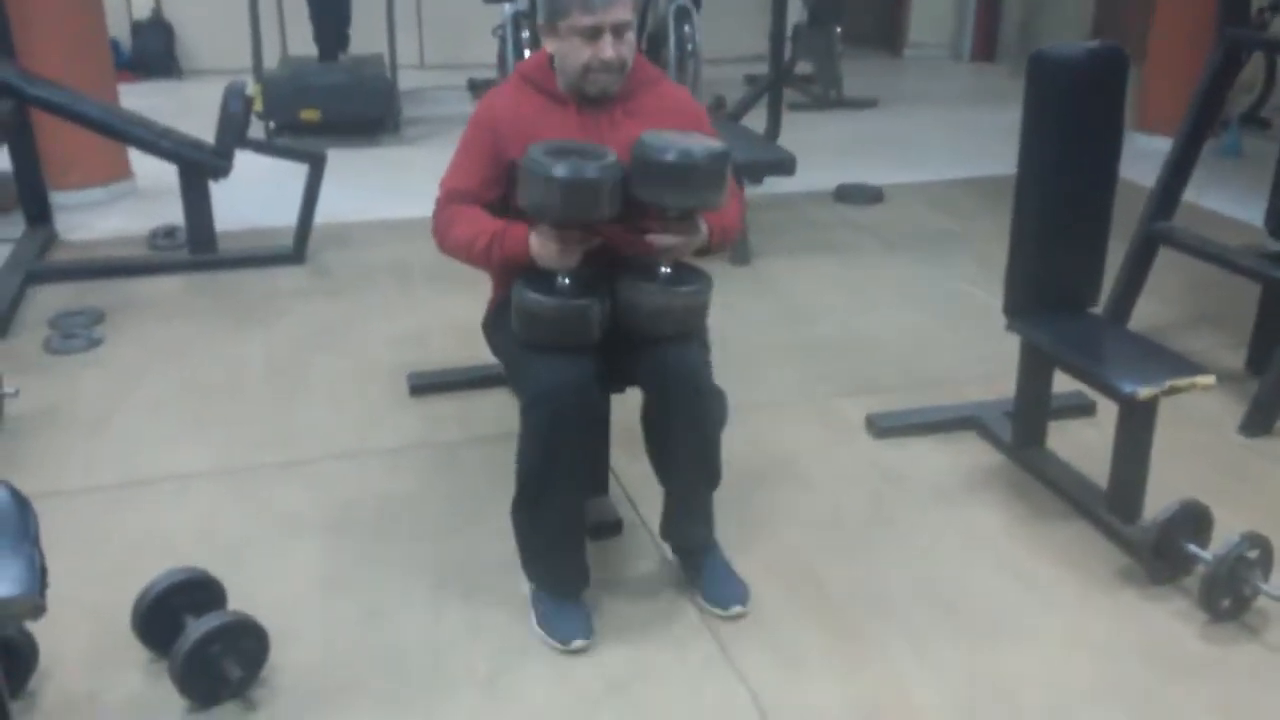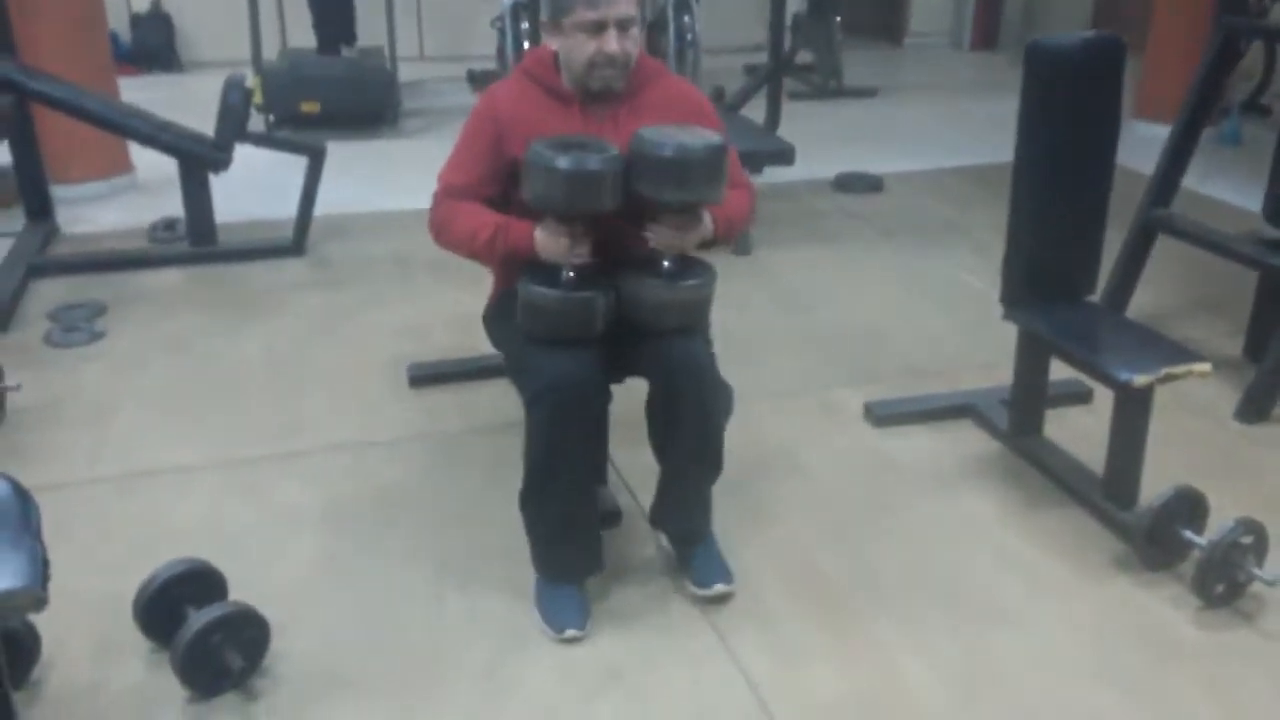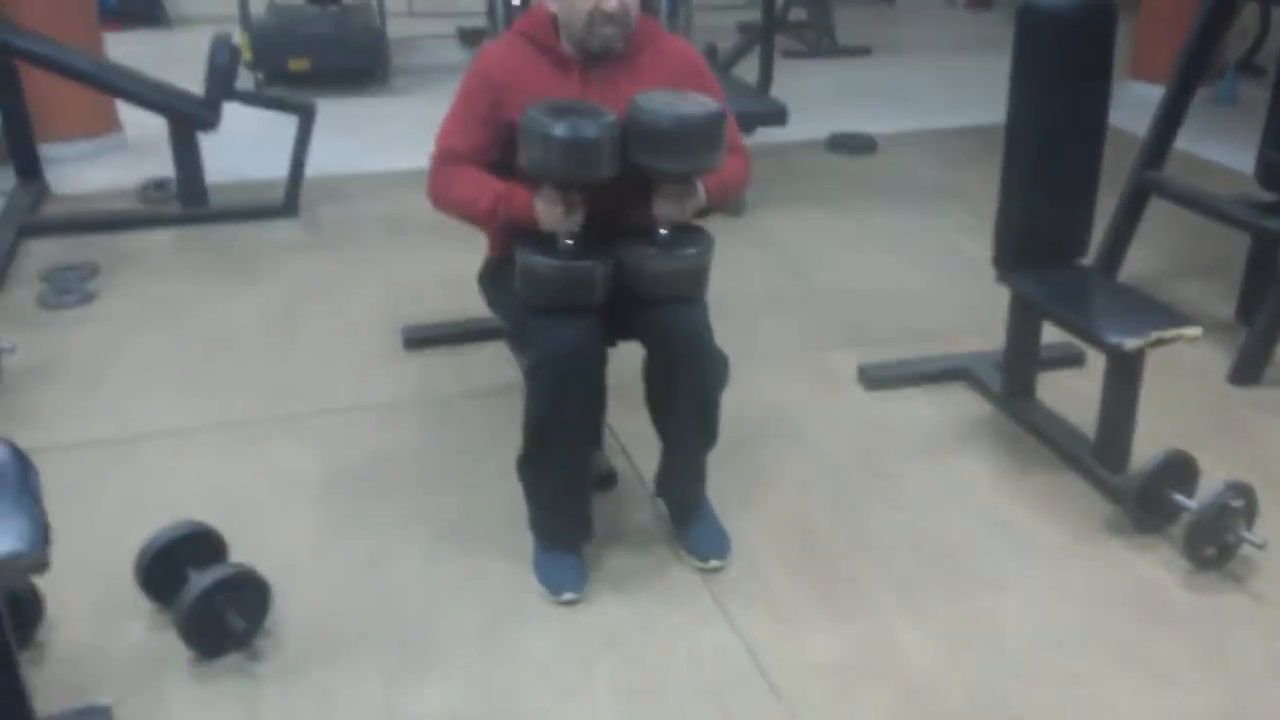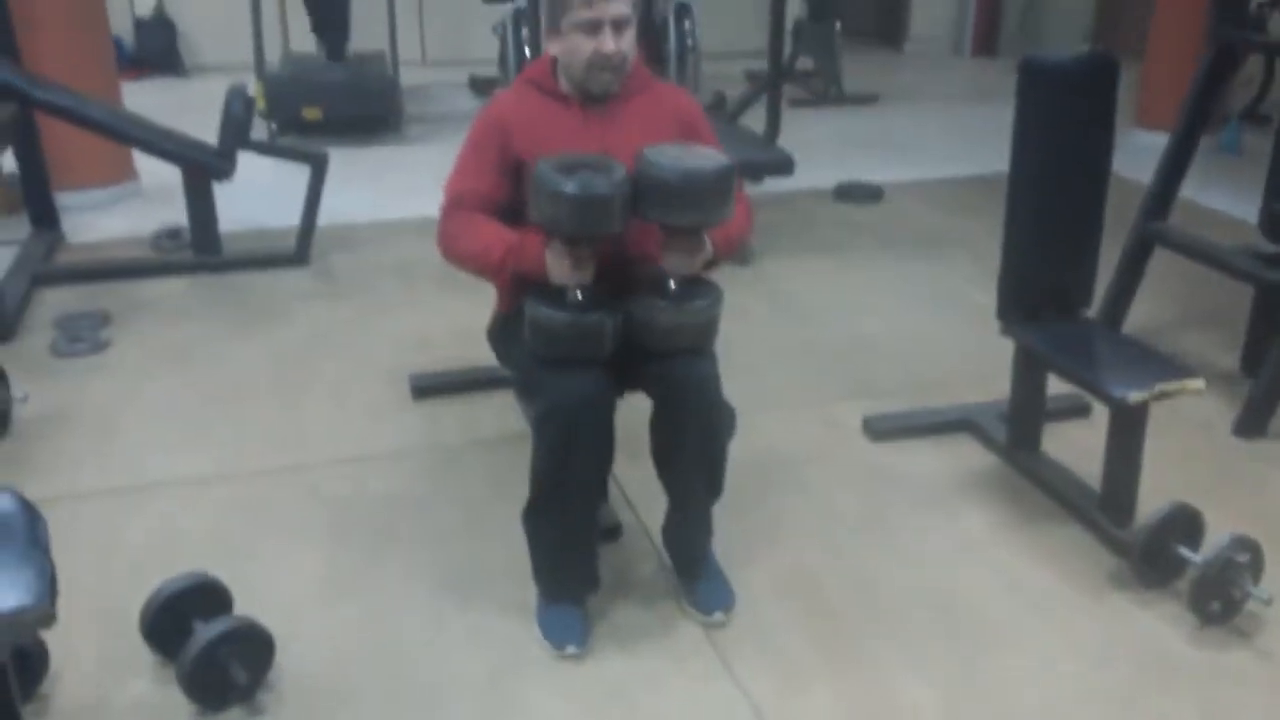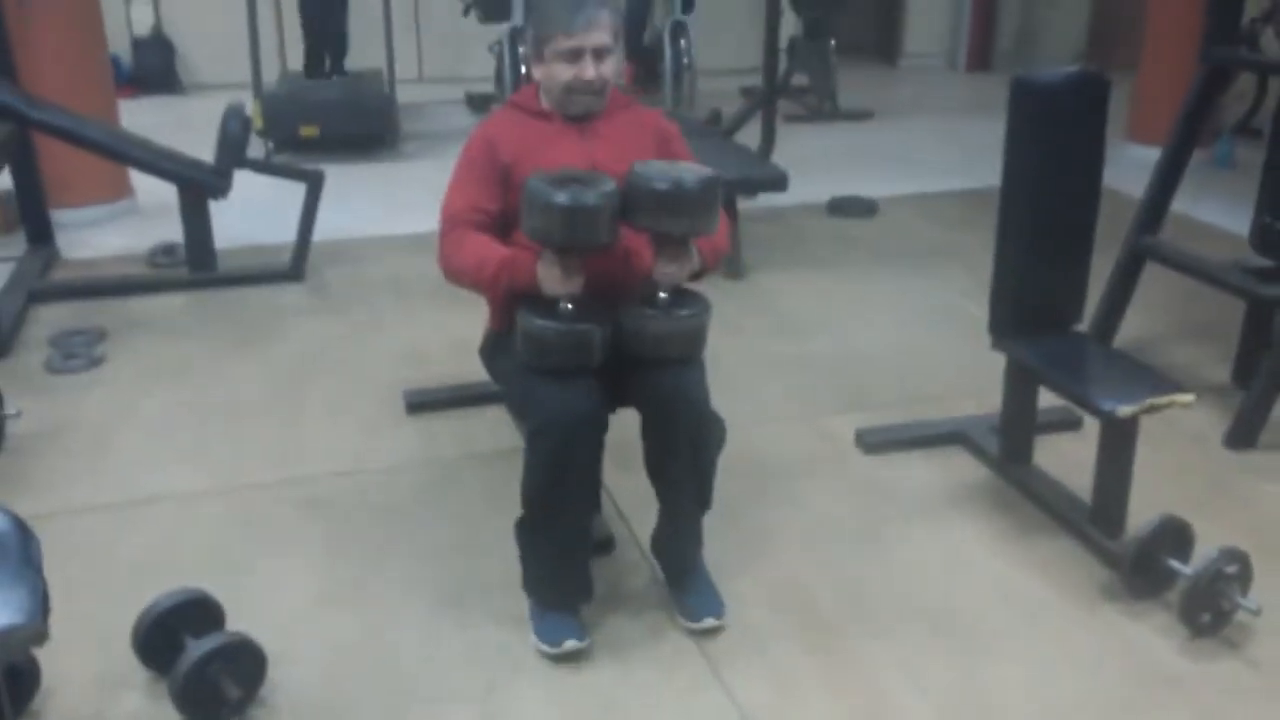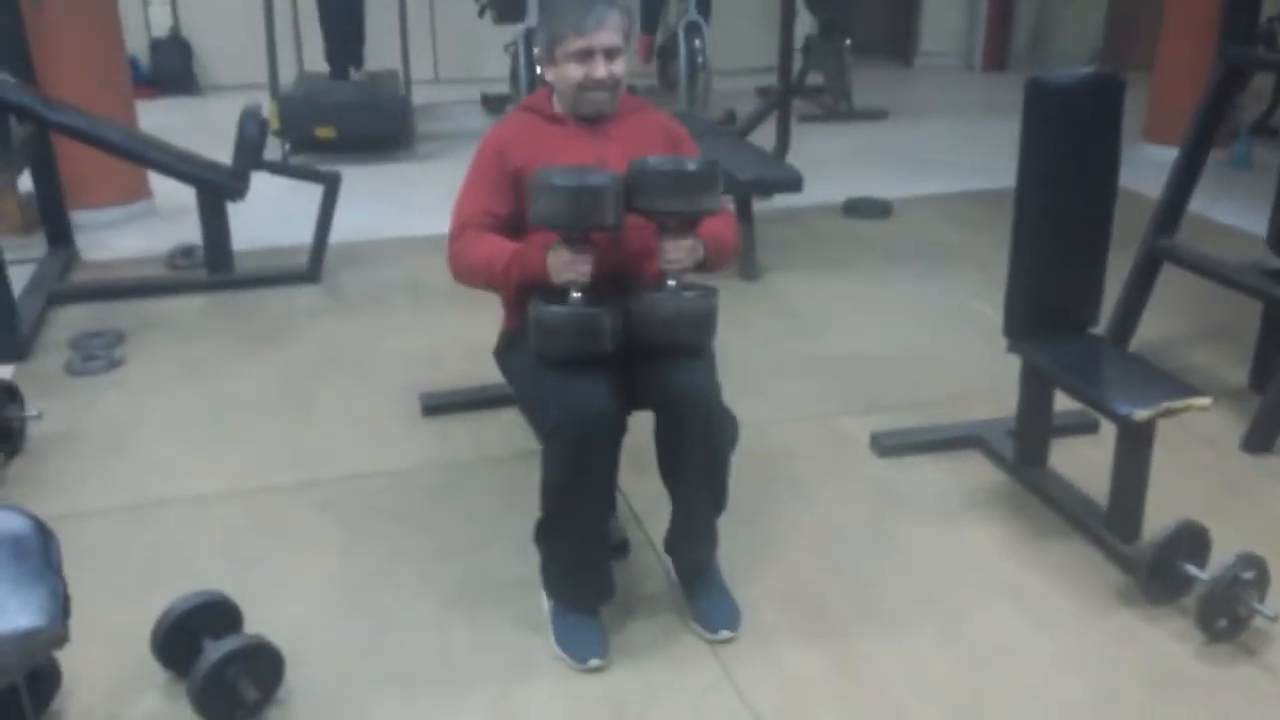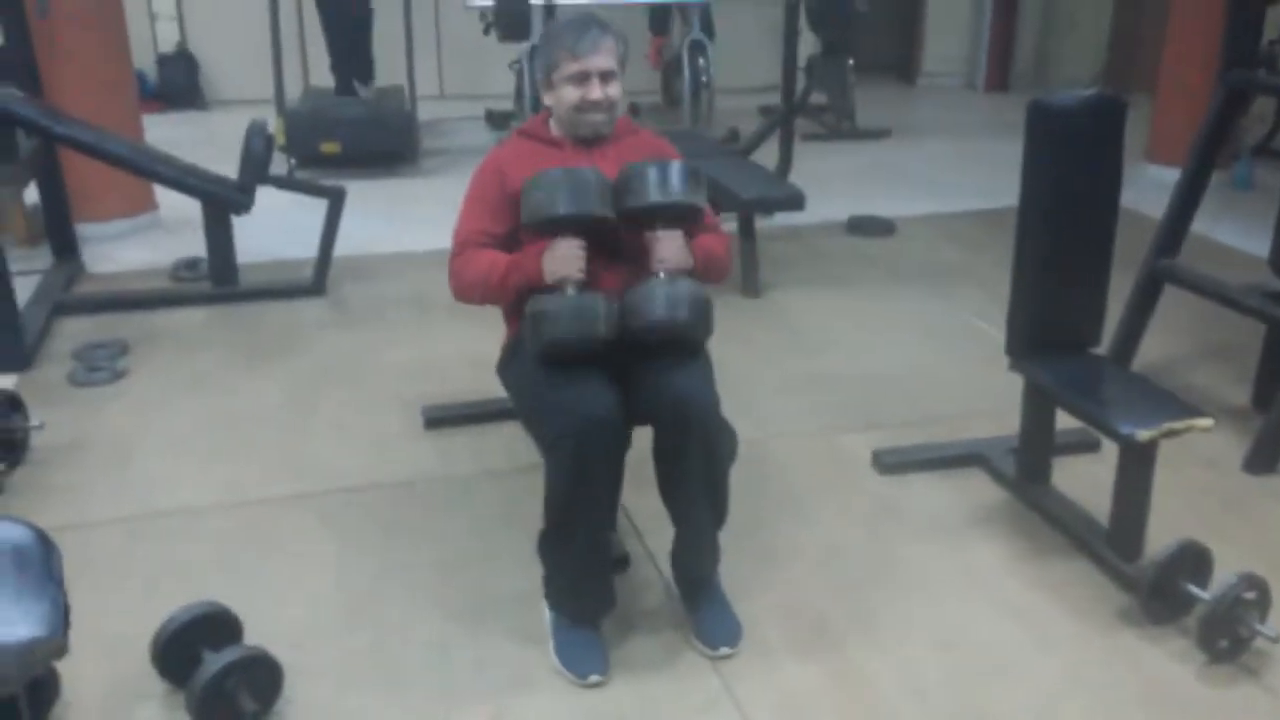
dt=0.2s
person 1, frame 1
left shoulder: (673, 104)
right shoulder: (505, 109)
left elbow: (727, 202)
right elbow: (452, 218)
left wrist: (700, 230)
right wrist: (525, 244)
left knee: (687, 380)
right knee: (561, 390)
left ankle: (697, 543)
right ankle: (553, 575)
person 1, frame 2
left shoulder: (678, 99)
right shoulder: (508, 105)
left elbow: (736, 194)
right elbow: (450, 212)
left wrist: (704, 225)
right wrist: (530, 238)
left knee: (691, 370)
right knee: (565, 382)
left ankle: (689, 530)
right ankle: (560, 562)
person 1, frame 3
left shoulder: (676, 60)
right shoulder: (504, 65)
left elbow: (732, 155)
right elbow: (448, 174)
left wrist: (698, 192)
right wrist: (528, 206)
left knee: (688, 335)
right knee: (566, 349)
left ankle: (686, 495)
right ankle: (557, 527)
person 1, frame 4
left shoulder: (672, 108)
right shoulder: (511, 113)
left elbow: (732, 204)
right elbow: (459, 223)
left wrist: (704, 244)
right wrist: (538, 257)
left knee: (696, 387)
right knee: (574, 399)
left ankle: (692, 547)
right ankle: (560, 580)
person 1, frame 5
left shoulder: (651, 128)
right shoulder: (499, 135)
left elbow: (712, 221)
right elbow: (457, 244)
left wrist: (692, 255)
right wrist: (530, 271)
left knee: (685, 400)
right knee: (565, 414)
left ankle: (682, 556)
right ankle: (553, 590)
person 1, frame 6
left shoulder: (661, 130)
right shoulder: (512, 139)
left elbow: (722, 222)
right elbow: (466, 248)
left wrist: (698, 246)
right wrist: (540, 263)
left knee: (697, 399)
right knee: (584, 415)
left ankle: (696, 561)
right ankle: (571, 589)
person 1, frame 7
left shoulder: (655, 152)
right shoulder: (509, 163)
left elbow: (717, 245)
right elbow: (466, 270)
left wrist: (688, 254)
right wrist: (537, 267)
left knee: (695, 409)
right knee: (589, 423)
left ankle: (698, 575)
right ankle: (573, 603)
